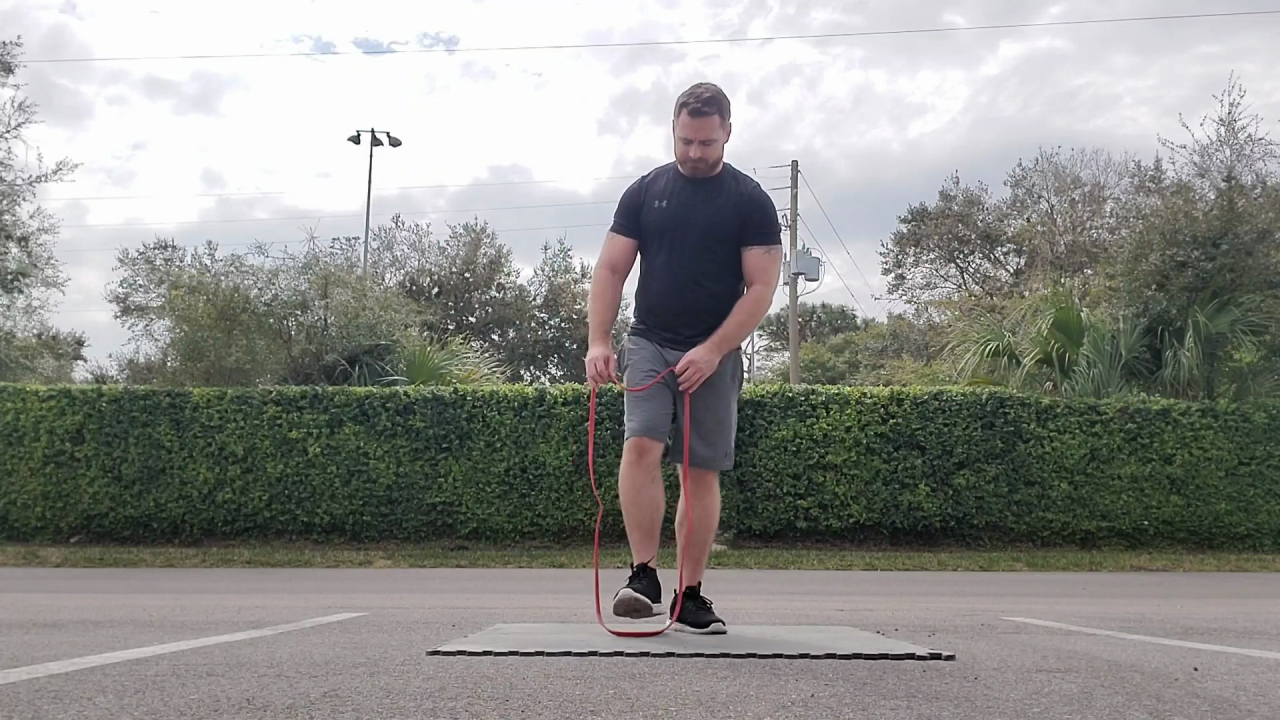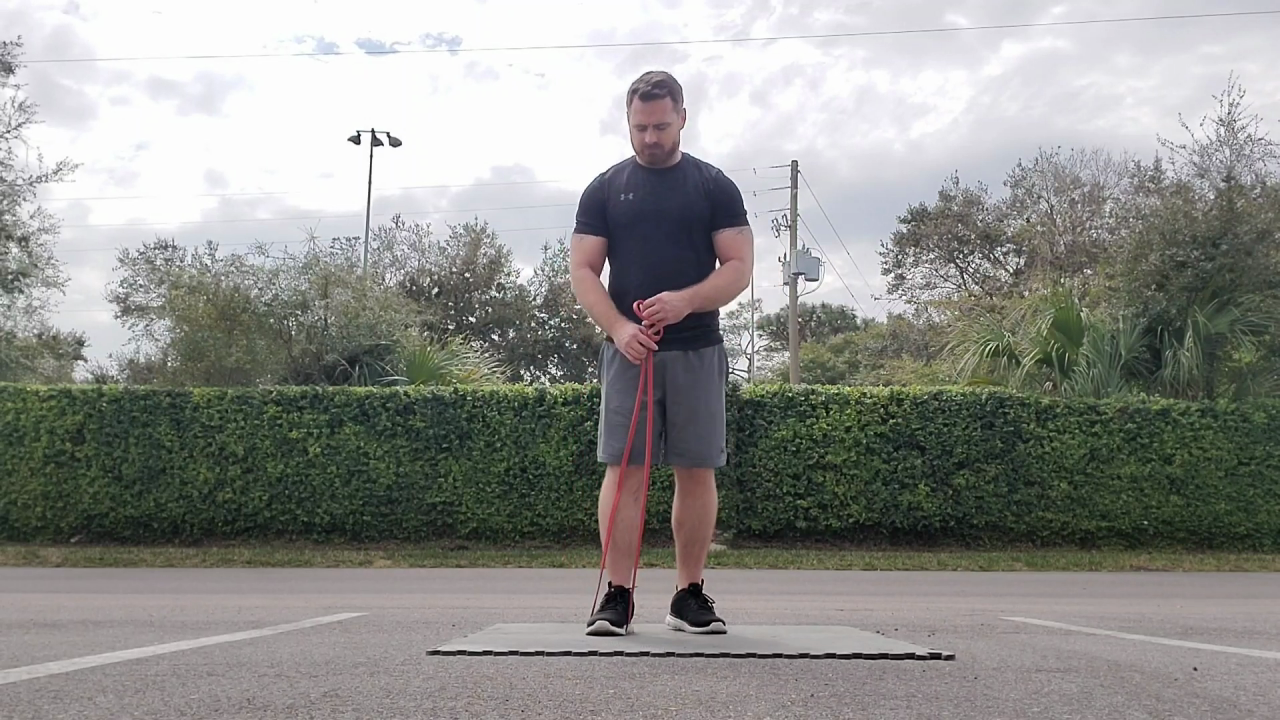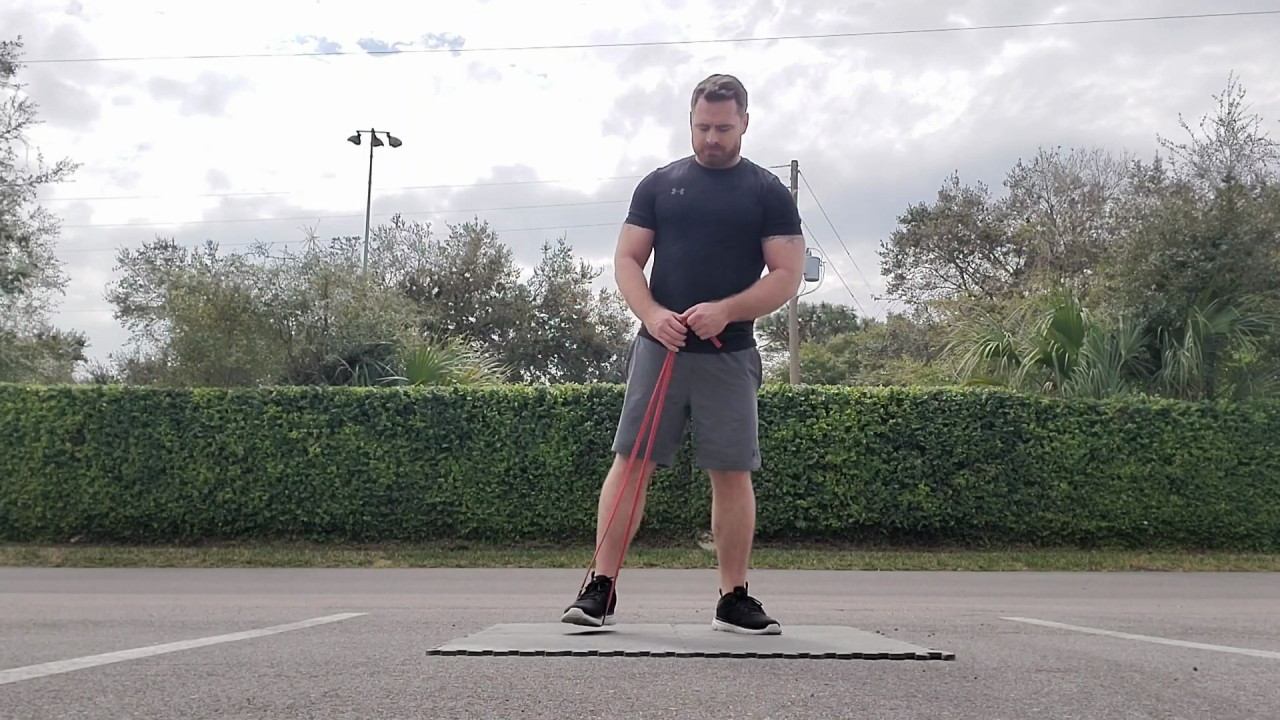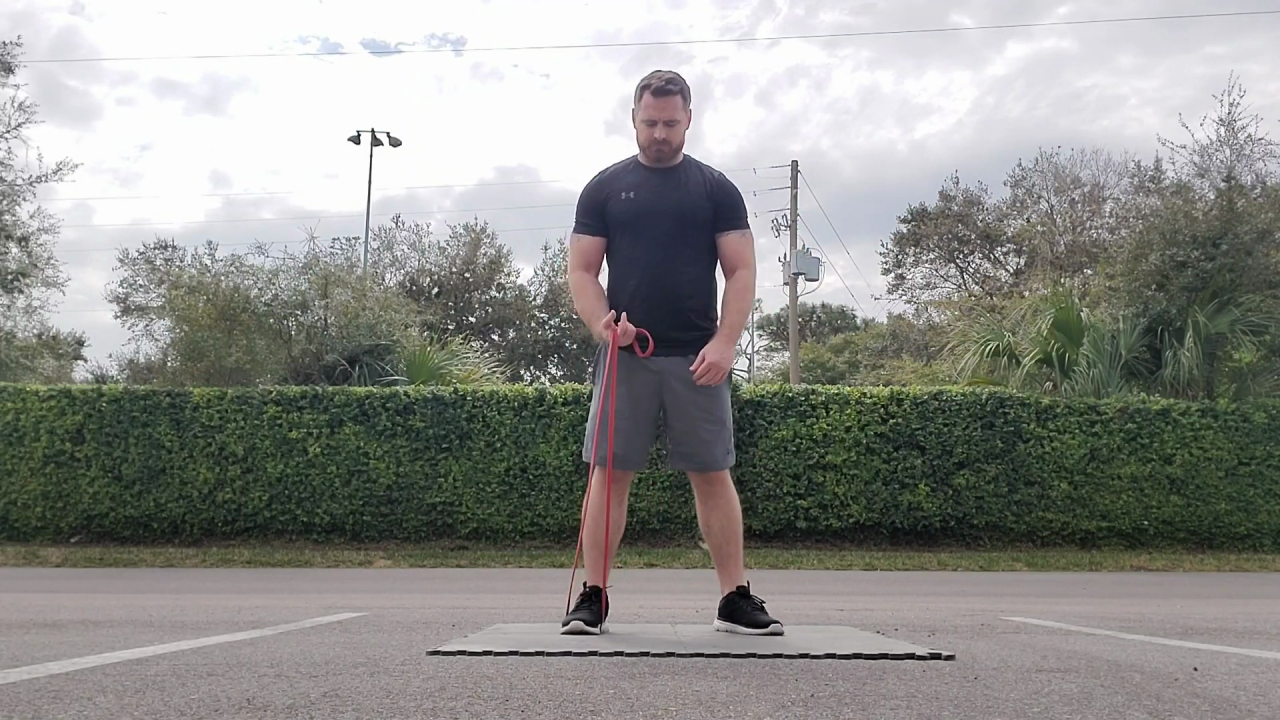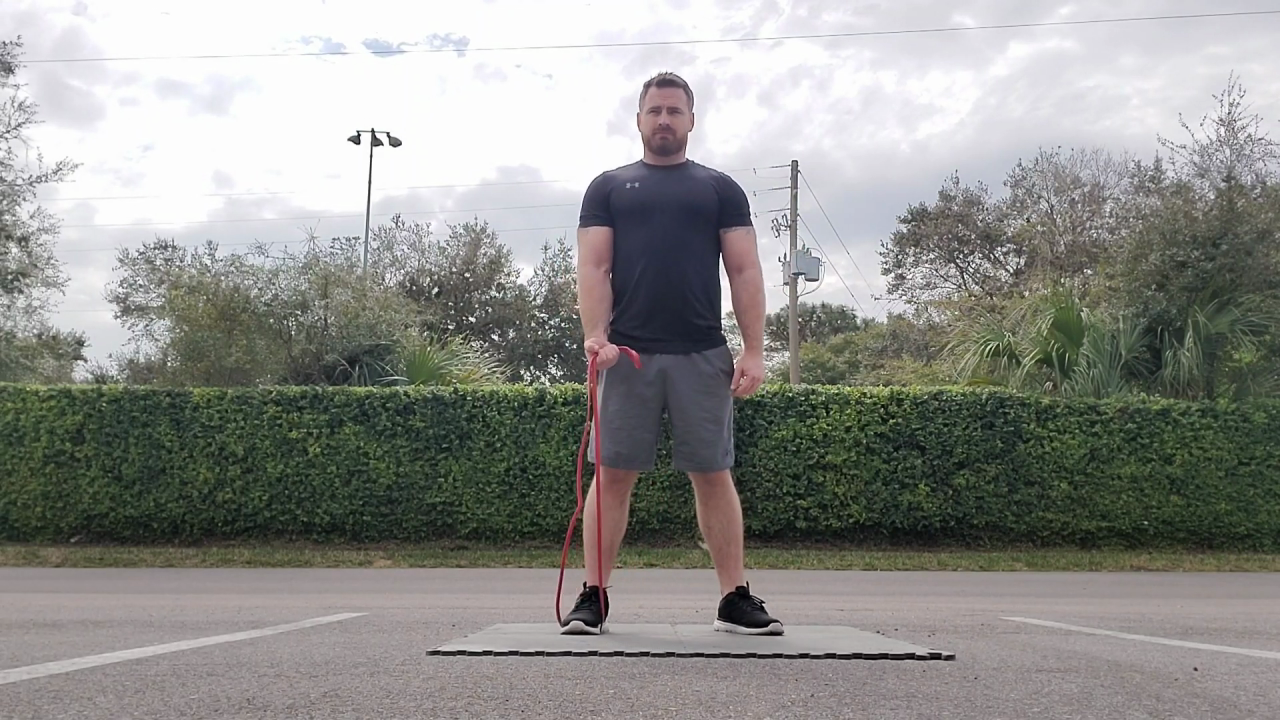
dt=1s
person 1, frame 1
left shoulder: (750, 200)
right shoulder: (644, 191)
left elbow: (760, 287)
right elbow: (610, 269)
left wrist: (713, 351)
right wrist: (598, 341)
left hip: (714, 356)
right hip: (650, 345)
left knee: (702, 472)
right knee: (642, 449)
left ankle: (689, 596)
right ankle: (644, 576)
person 1, frame 2
left shoulder: (714, 185)
right shoulder: (604, 189)
left elbow: (738, 266)
right elbow: (583, 269)
left wrist: (687, 299)
right wrist: (618, 325)
left hip: (698, 351)
right hip: (630, 350)
left knee: (696, 471)
right knee: (623, 469)
left ankle: (688, 597)
right ankle: (618, 595)
person 1, frame 3
left shoulder: (769, 192)
right shoulder: (659, 183)
left elbow: (786, 276)
right elbow: (627, 259)
left wrist: (726, 310)
right wrist: (651, 314)
left hip: (729, 354)
right hip: (658, 347)
left knee: (732, 474)
right knee: (631, 463)
left ankle: (733, 599)
right ankle: (600, 588)
person 1, frame 4
left shoulder: (716, 188)
right shoulder: (604, 187)
left elbow: (740, 272)
right elbow: (581, 269)
left wrist: (725, 341)
right wrist: (600, 322)
left hip: (697, 359)
right hip: (625, 356)
left knee: (712, 475)
right knee: (609, 472)
left ankle: (735, 600)
right ankle: (592, 598)
person 1, frame 5
left shoulder: (719, 187)
right shoulder: (609, 187)
left elbow: (745, 271)
right elbow: (593, 266)
left wrist: (753, 350)
right wrist: (595, 335)
left hip: (703, 354)
right hip: (630, 354)
left knee: (713, 474)
right knee: (613, 472)
left ankle: (735, 599)
right ankle: (593, 597)
